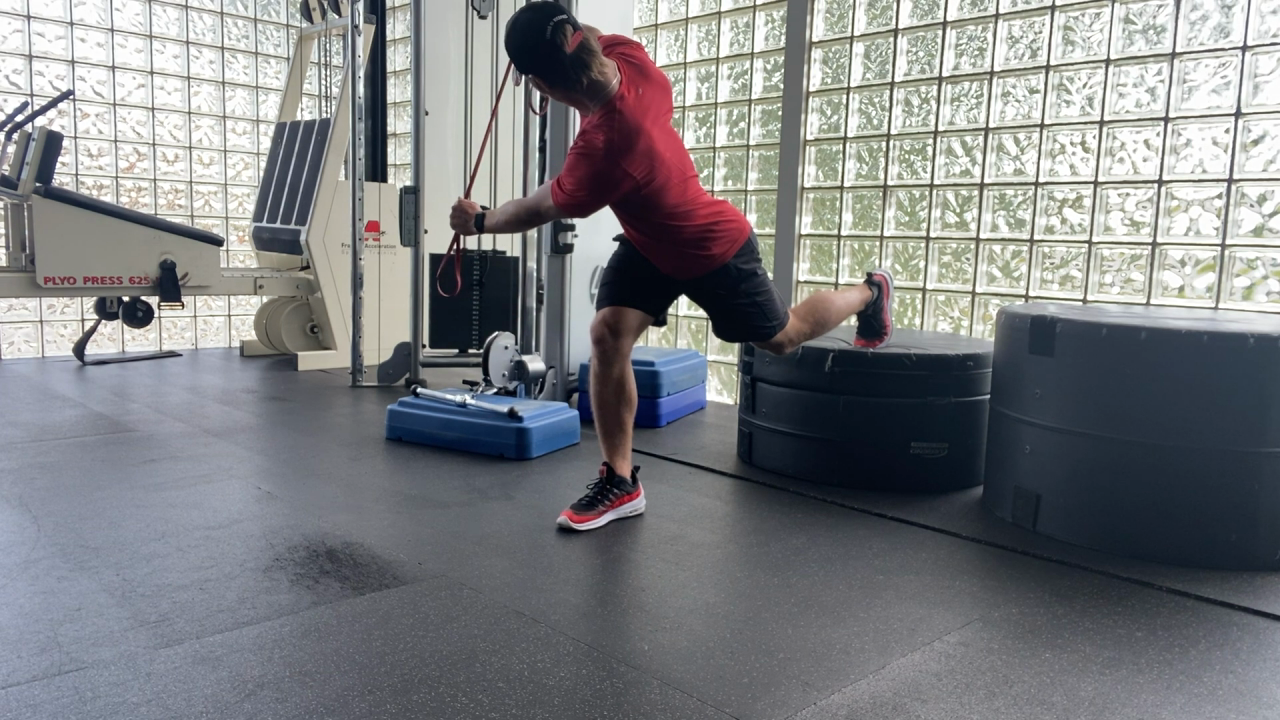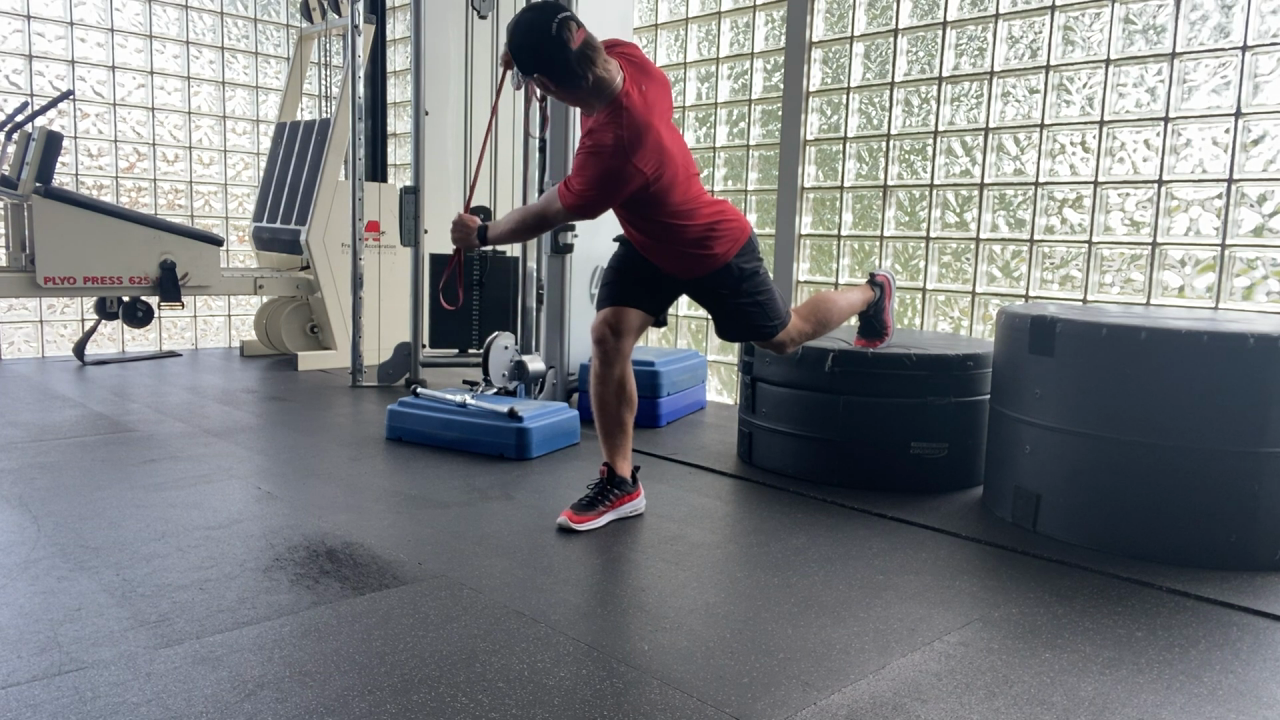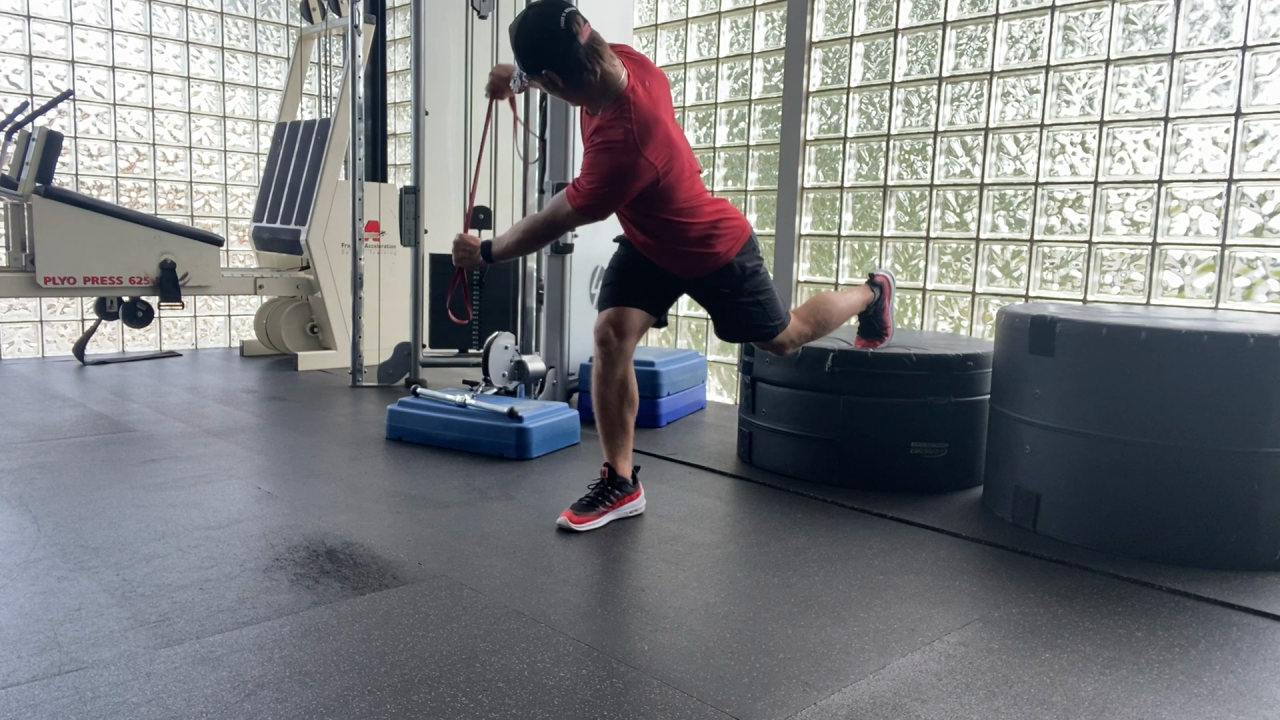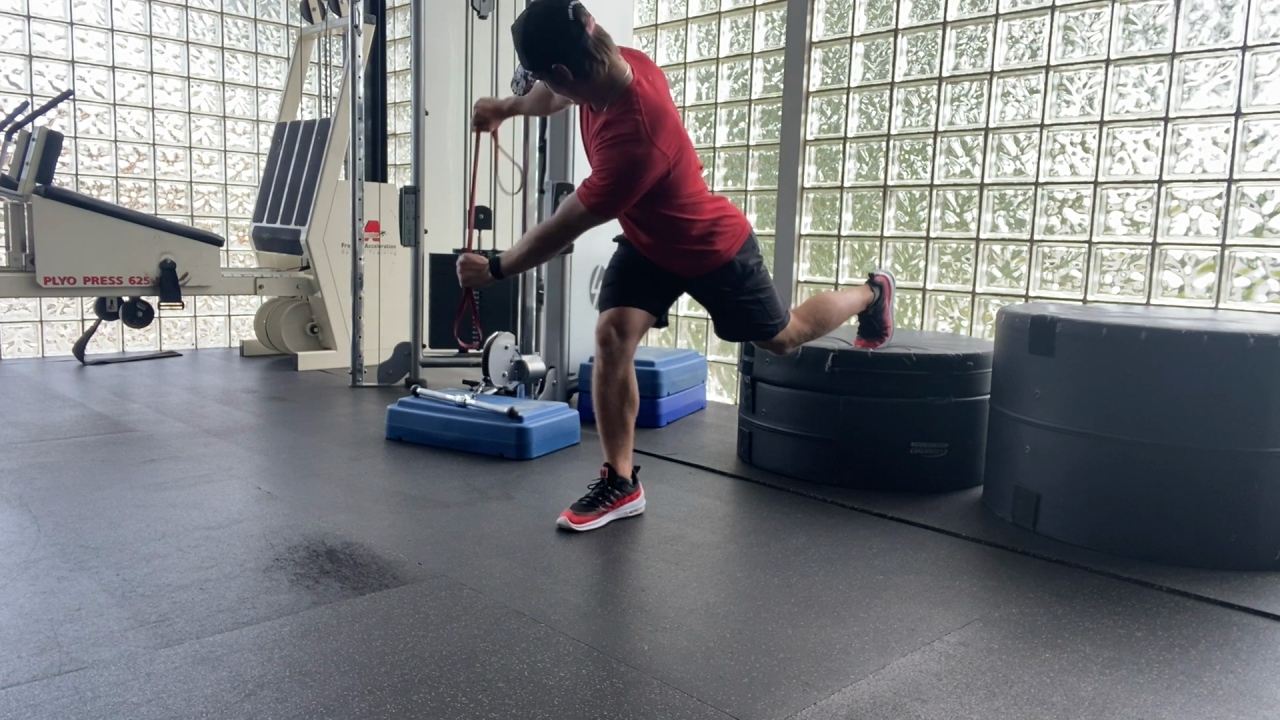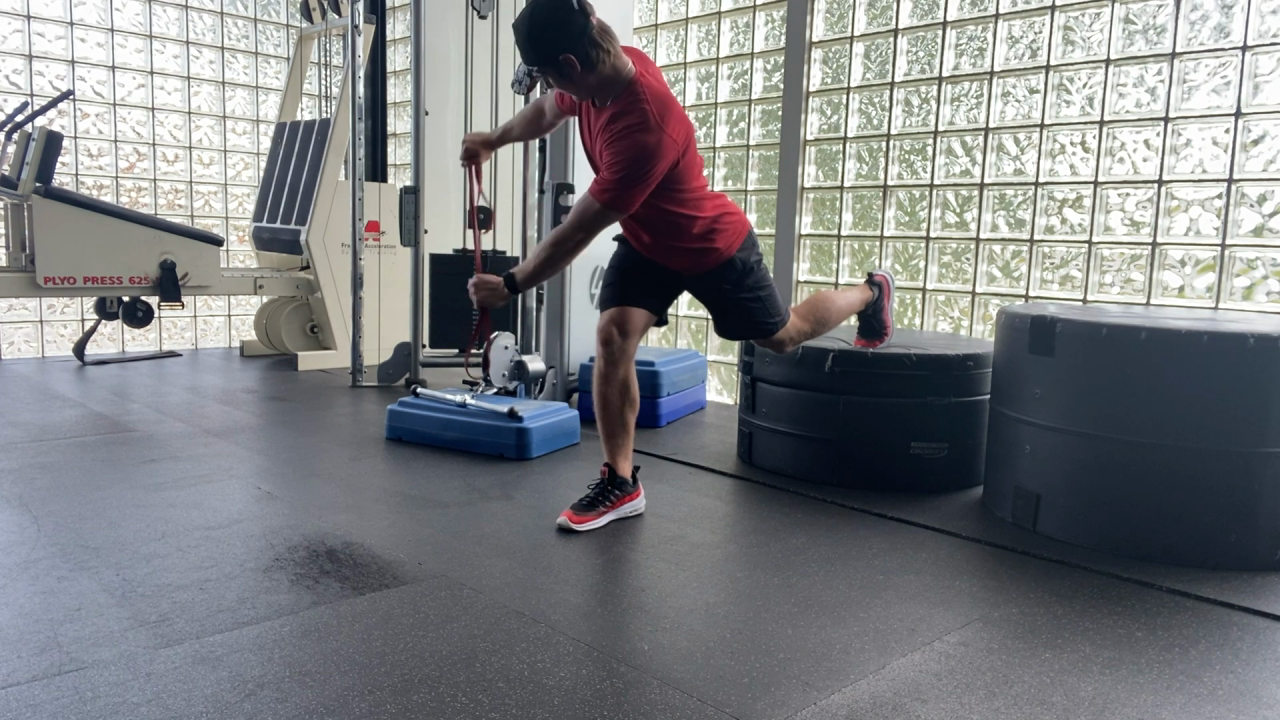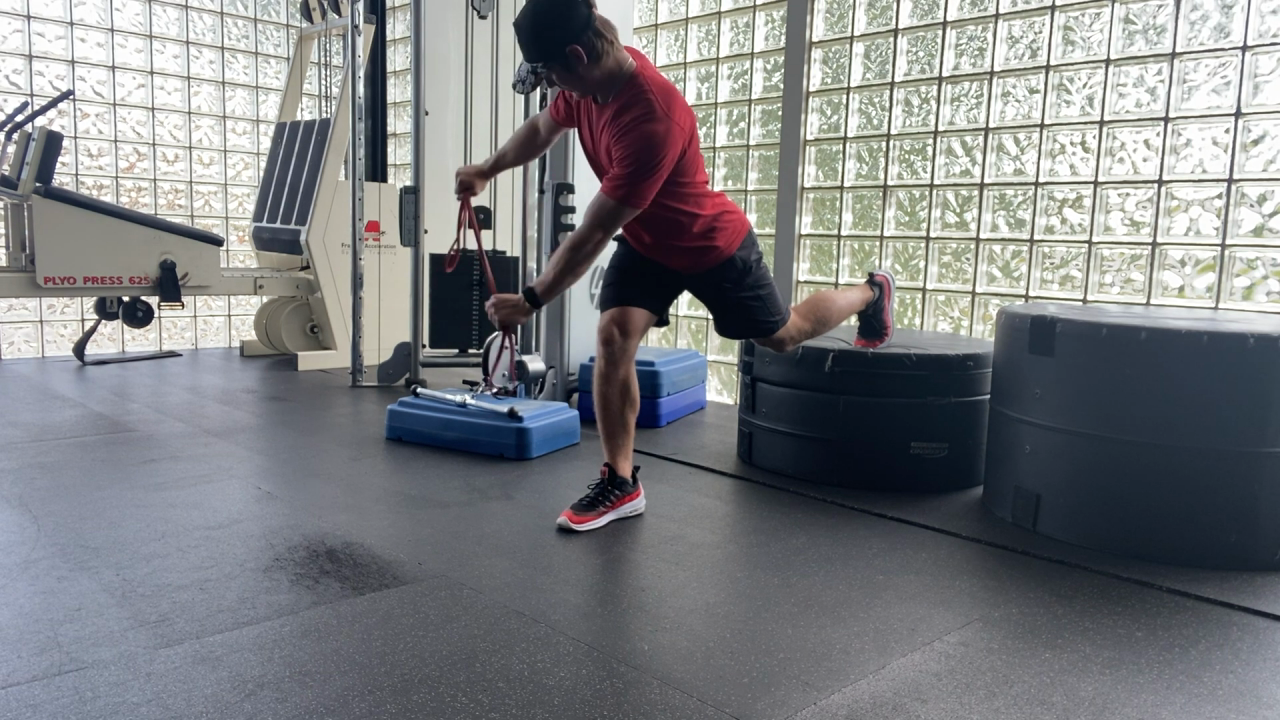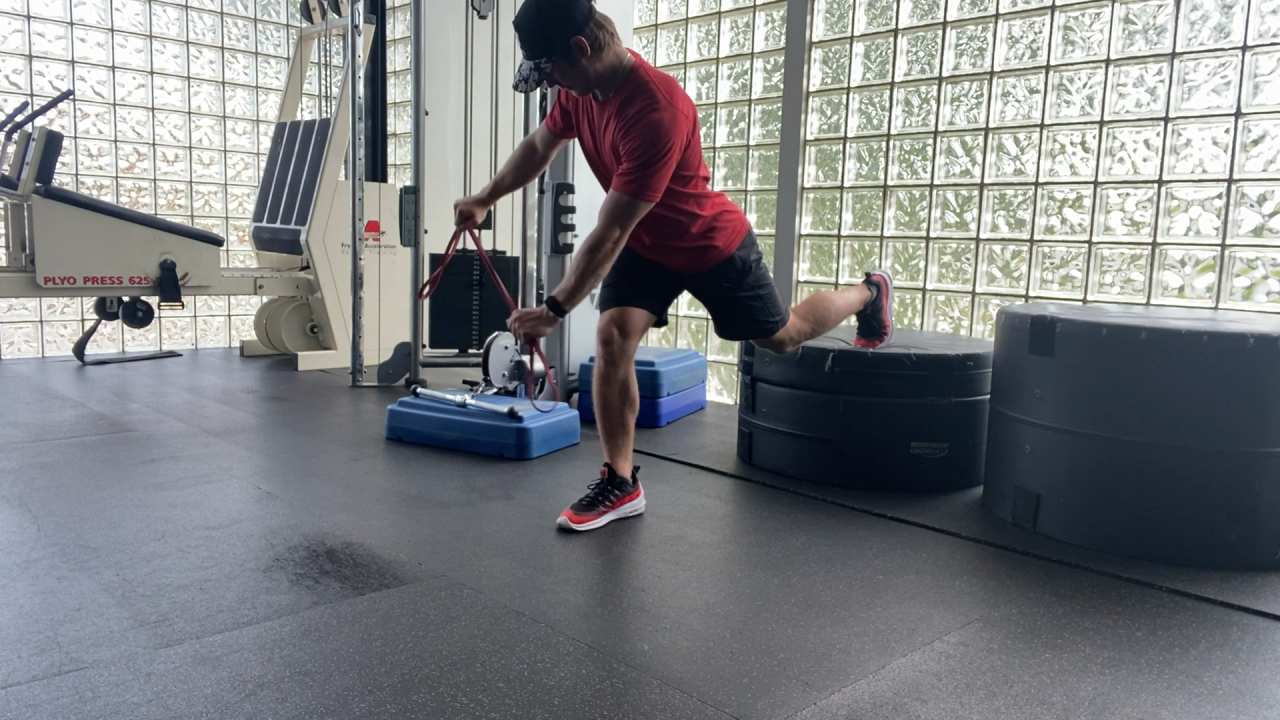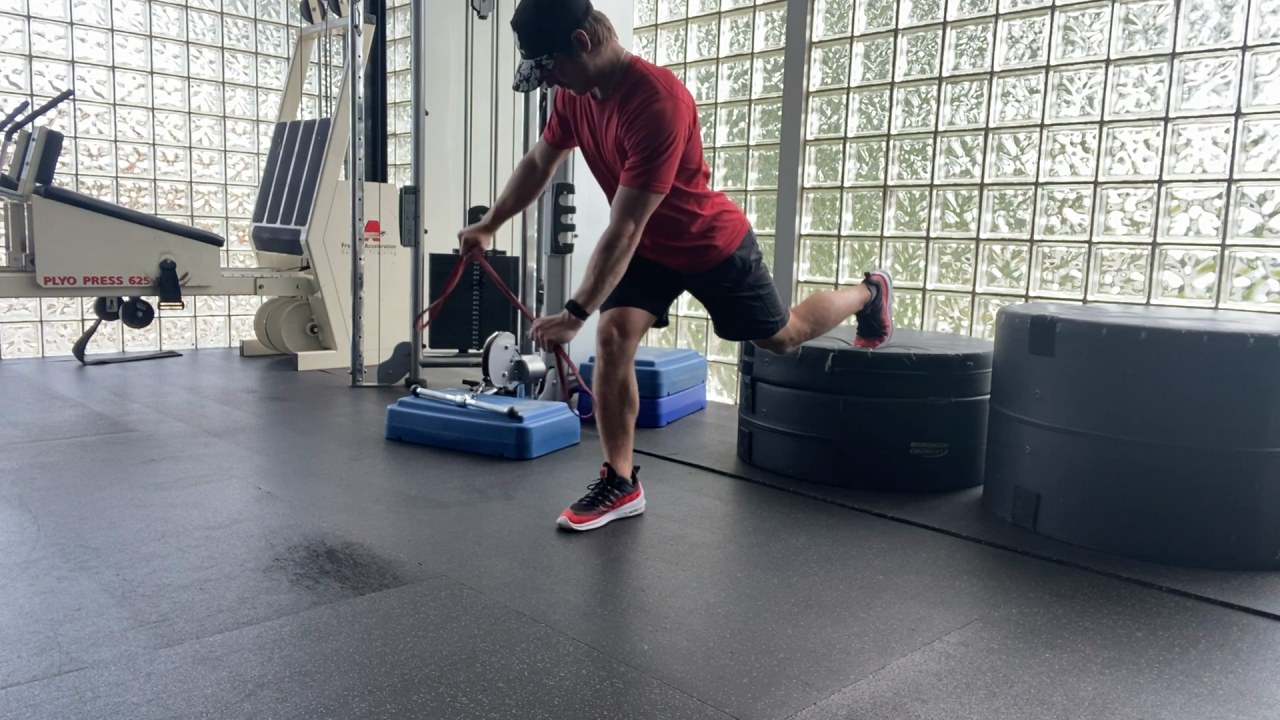
dt=0.1s
person 1, frame 1
left shoulder: (605, 149)
right shoulder: (628, 58)
left elbow: (538, 210)
left wrist: (478, 221)
left hip: (713, 250)
right hip: (649, 242)
left knee: (782, 337)
right knee: (607, 335)
left ankle: (871, 292)
right ankle: (620, 483)
person 1, frame 2
left shoulder: (615, 147)
right shoulder: (623, 59)
left elbow: (544, 216)
left wrist: (481, 234)
right wrist: (531, 43)
left hip: (712, 250)
right hip: (648, 242)
left knee: (782, 337)
right knee: (607, 336)
left ankle: (872, 293)
right ankle: (620, 482)
person 1, frame 3
left shoulder: (623, 144)
right shoulder: (623, 60)
left elbow: (552, 223)
left wrist: (484, 251)
right wrist: (514, 79)
left hip: (713, 250)
right hip: (649, 242)
left knee: (782, 338)
right knee: (610, 336)
left ankle: (871, 294)
right ankle: (620, 483)
person 1, frame 4
left shoulder: (637, 138)
right shoulder: (614, 64)
left elbow: (562, 228)
right elbow: (551, 97)
left wrist: (492, 268)
right wrist: (505, 107)
left hip: (712, 247)
right hip: (646, 243)
left knee: (781, 338)
right knee: (611, 337)
left ankle: (871, 293)
right ankle: (621, 483)
person 1, frame 5
left shoulder: (645, 129)
right shoulder: (613, 65)
left elbow: (576, 232)
right elbow: (547, 110)
left wrist: (508, 285)
right wrist: (494, 138)
left hip: (712, 246)
right hip: (646, 242)
left knee: (781, 336)
right knee: (612, 337)
left ankle: (870, 293)
right ankle: (620, 483)
person 1, frame 6
left shoulder: (653, 119)
right shoulder: (585, 86)
left elbow: (593, 233)
right elbow: (541, 131)
left wrist: (530, 299)
right wrist: (486, 170)
left hip: (712, 244)
right hip: (645, 243)
left knee: (781, 334)
right knee: (613, 337)
left ankle: (871, 292)
right ankle: (620, 483)
person 1, frame 7
left shoulder: (656, 111)
right shoulder: (581, 89)
left elbow: (610, 232)
right elbow: (538, 148)
left wrist: (553, 309)
right wrist: (484, 199)
left hip: (712, 244)
right hip: (647, 245)
left knee: (781, 336)
right knee: (612, 338)
left ankle: (869, 293)
right ankle: (620, 483)
person 1, frame 8
left shoulder: (657, 103)
right shoulder: (574, 94)
left elbow: (625, 229)
right elbow: (538, 164)
left wrist: (574, 314)
right wrist: (488, 224)
left hip: (712, 243)
right hip: (648, 248)
left knee: (780, 337)
right knee: (612, 339)
left ankle: (868, 292)
right ankle: (620, 483)
